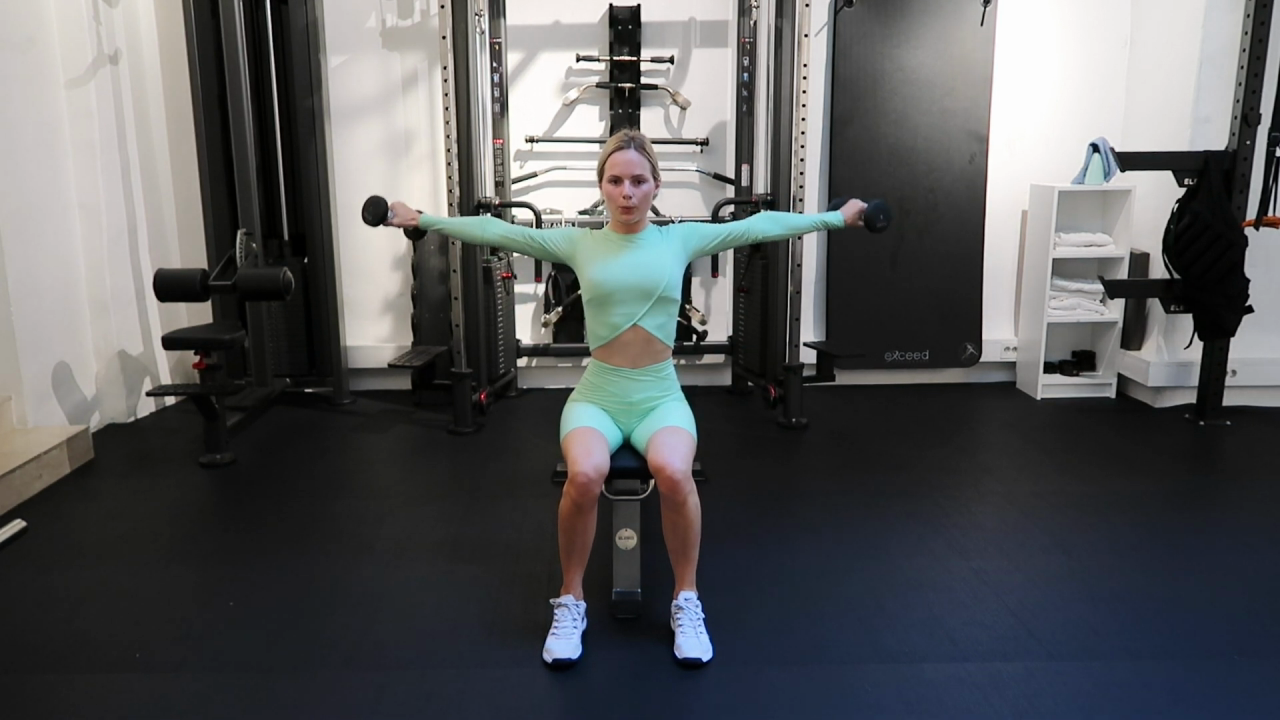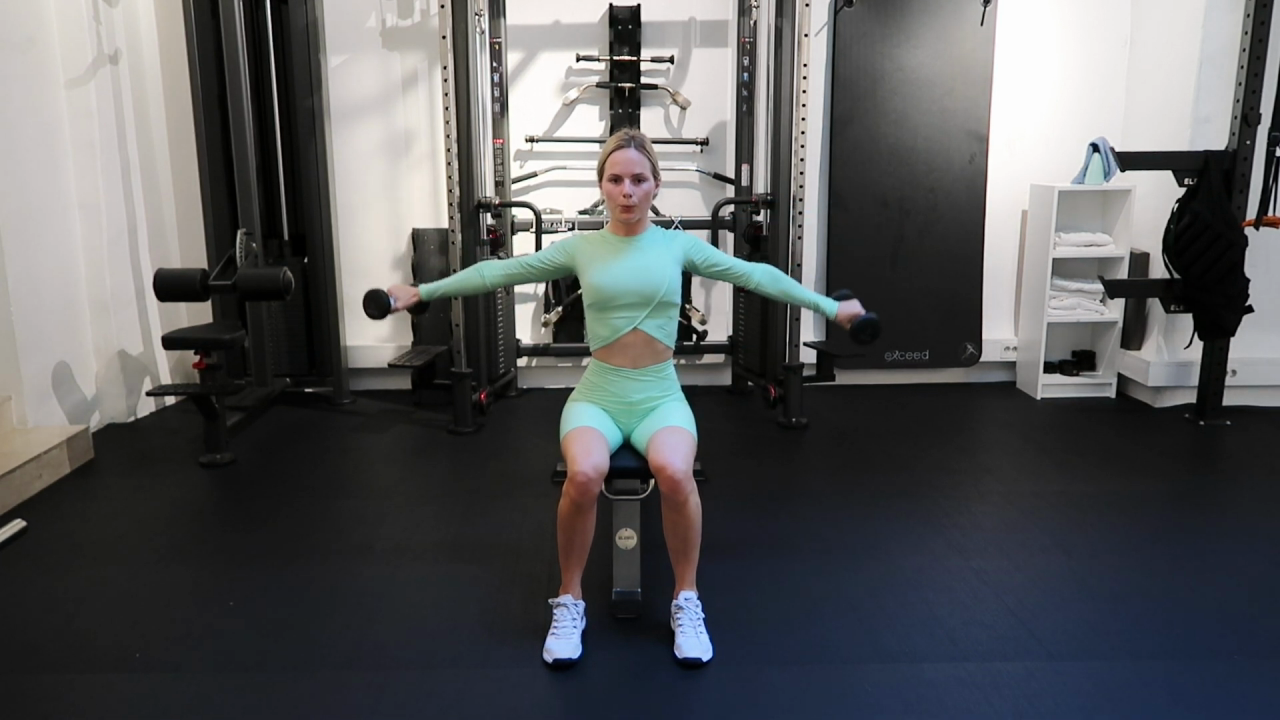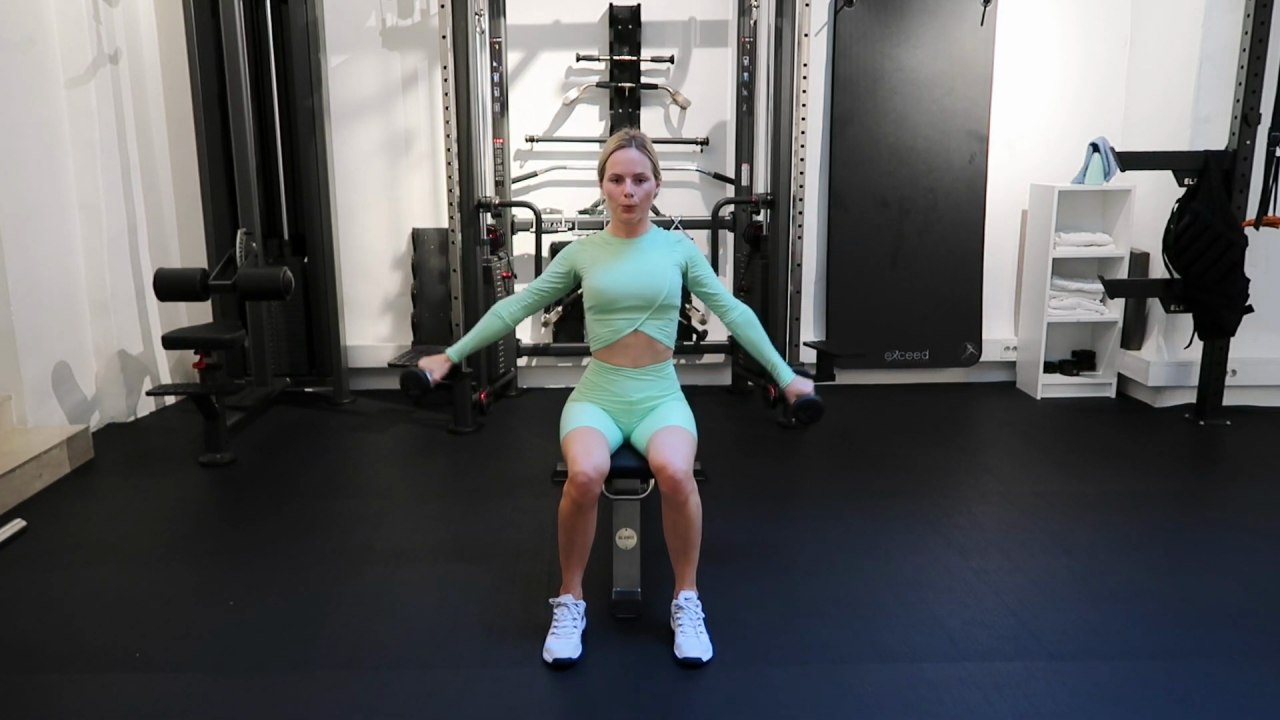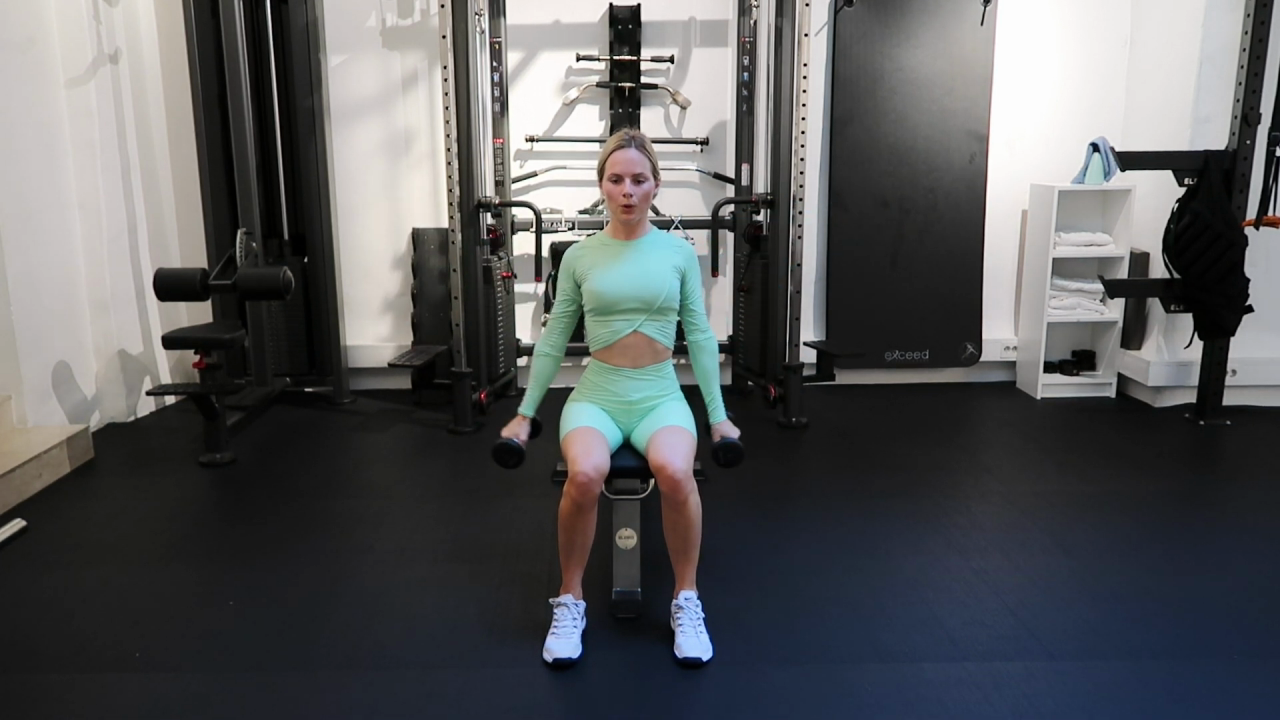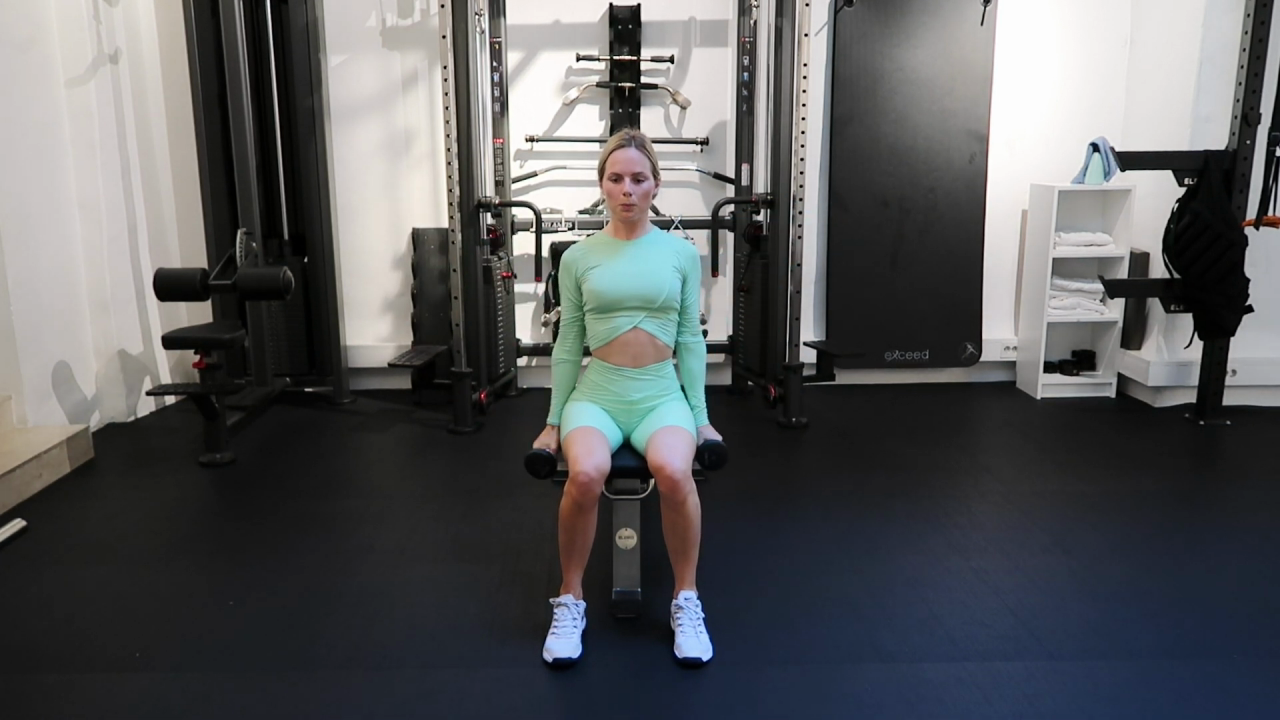
dt=0.5s
person 1, frame 1
left shoulder: (681, 239)
right shoulder: (578, 243)
left elbow: (759, 227)
right elbow: (498, 233)
left wrist: (836, 217)
right wrist: (421, 219)
left hip: (661, 395)
right hip: (597, 395)
left knee: (674, 473)
right knee: (584, 476)
left ankle: (687, 601)
right ankle: (569, 602)
person 1, frame 2
left shoulder: (680, 245)
right shoulder: (579, 248)
left elbow: (755, 274)
right elbow: (500, 270)
left wrist: (830, 305)
right wrist: (420, 290)
left hip: (661, 395)
right hip: (597, 395)
left knee: (675, 473)
right knee: (583, 475)
left ankle: (686, 601)
right ankle: (569, 602)
person 1, frame 3
left shoulder: (680, 249)
right shoulder: (580, 253)
left elbow: (731, 311)
right elbow: (518, 306)
left wrist: (784, 375)
right wrist: (450, 355)
left hip: (660, 394)
right hip: (597, 395)
left knee: (675, 473)
right knee: (584, 476)
left ankle: (686, 601)
right ankle: (569, 602)
person 1, frame 4
left shoulder: (680, 252)
right shoulder: (579, 256)
left elbow: (700, 336)
right elbow: (553, 338)
left wrist: (718, 413)
right wrist: (524, 413)
left hip: (660, 394)
right hip: (596, 394)
left knee: (674, 473)
right knee: (585, 475)
left ankle: (686, 601)
right ankle: (569, 601)
person 1, frame 5
left shoulder: (681, 253)
right shoulder: (578, 256)
left elbow: (691, 339)
right elbow: (568, 344)
left wrist: (701, 416)
right wrist: (553, 420)
left hip: (661, 394)
right hip: (595, 394)
left knee: (673, 473)
right knee: (585, 476)
left ankle: (686, 601)
right ankle: (569, 601)
